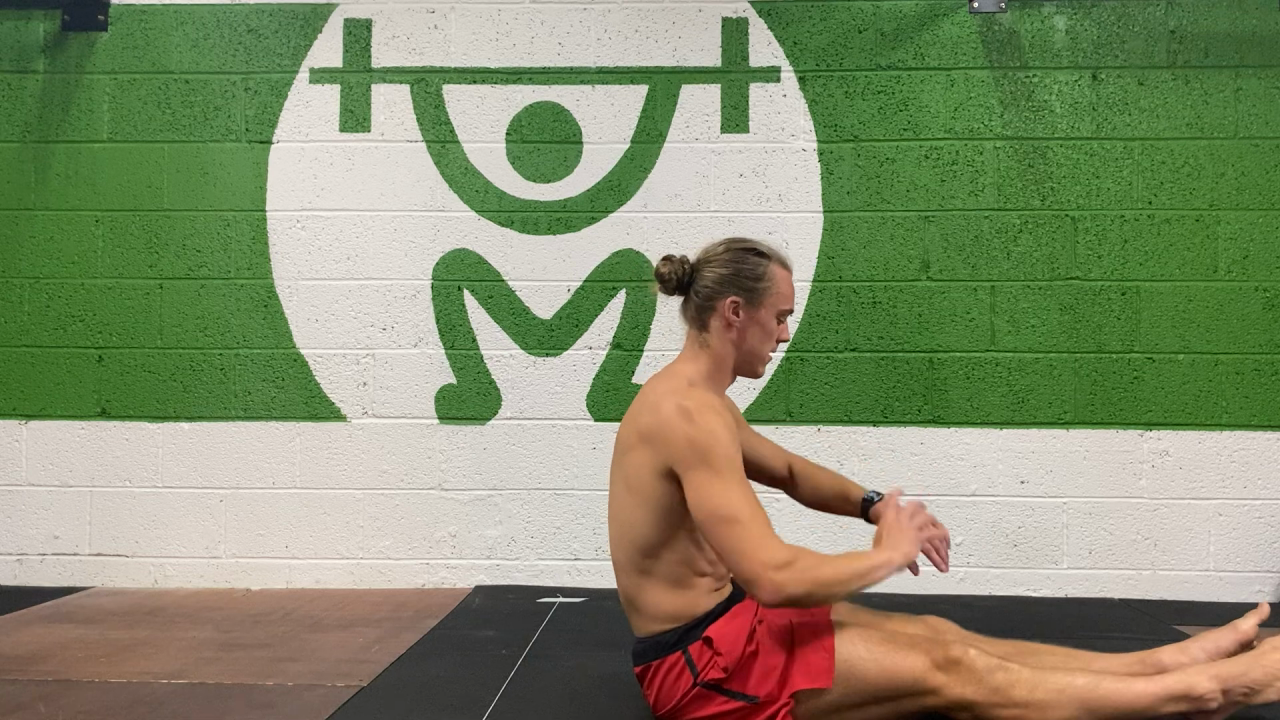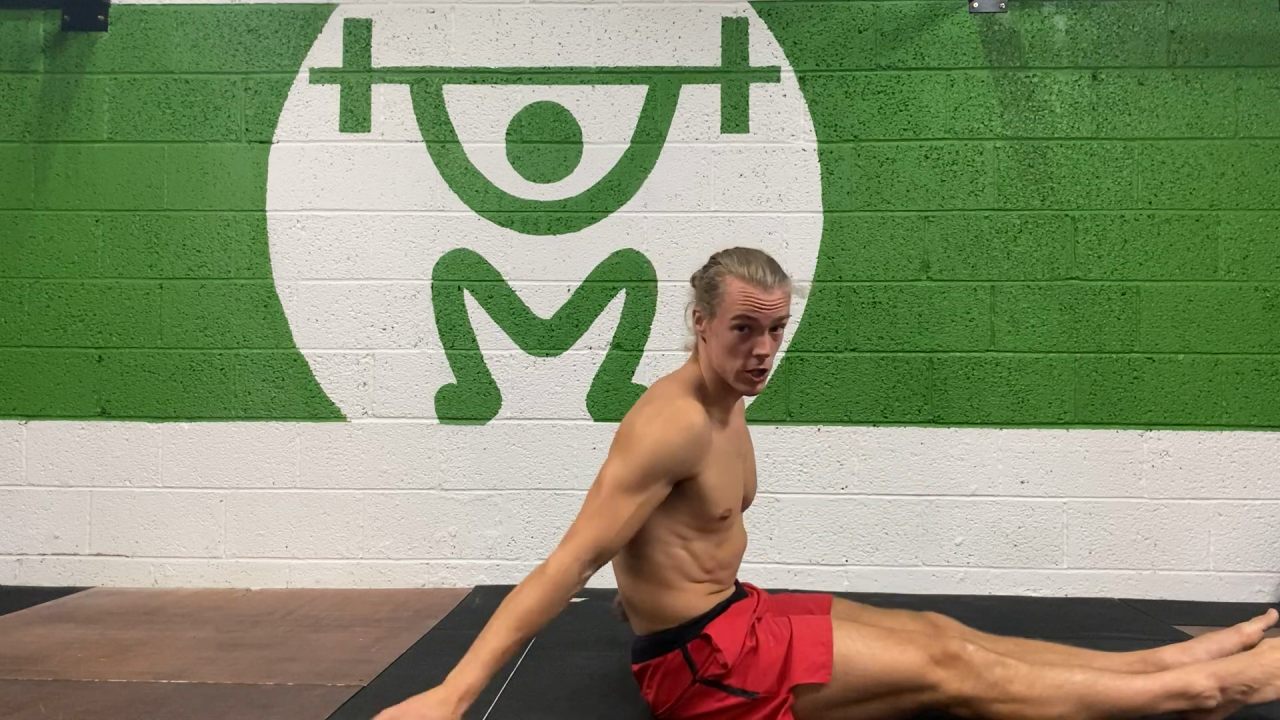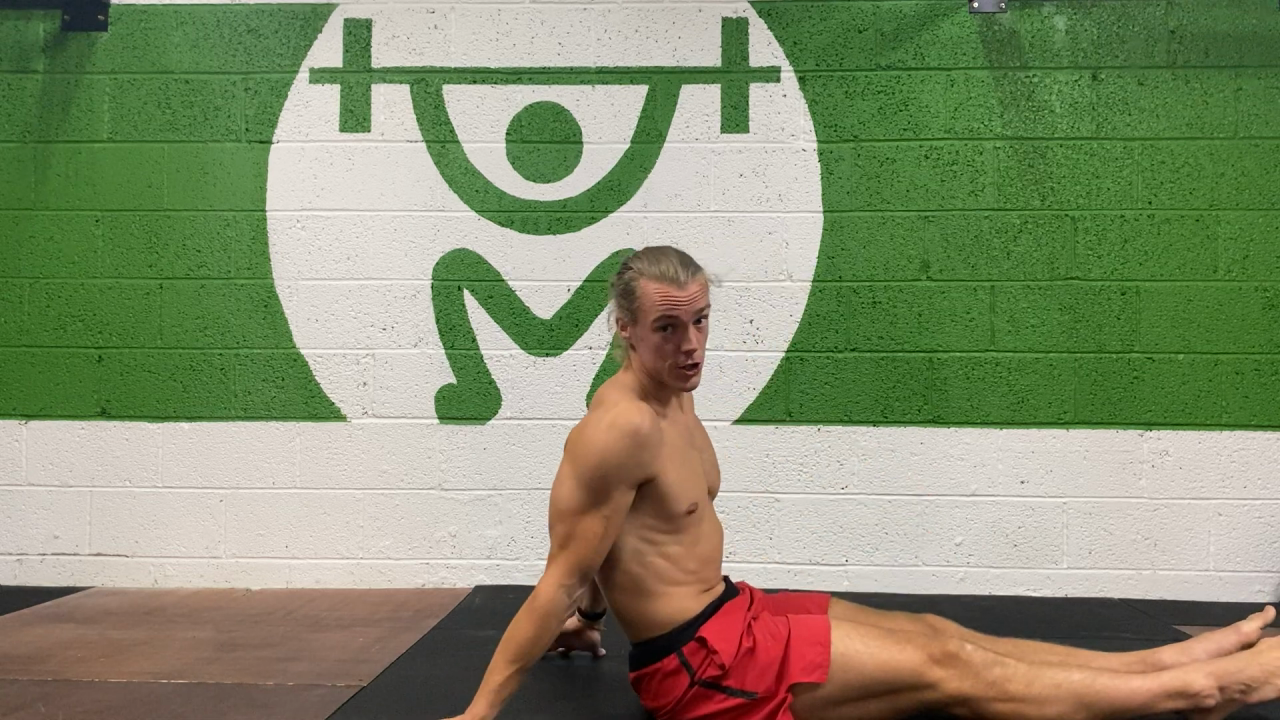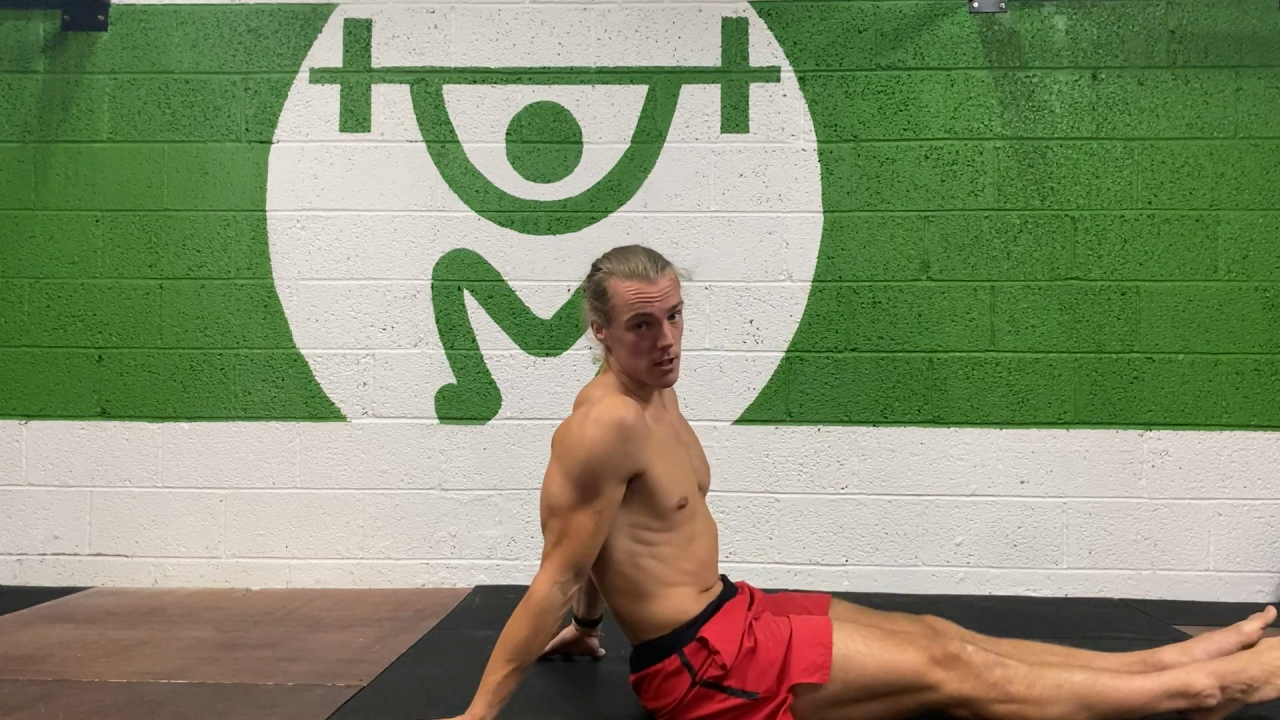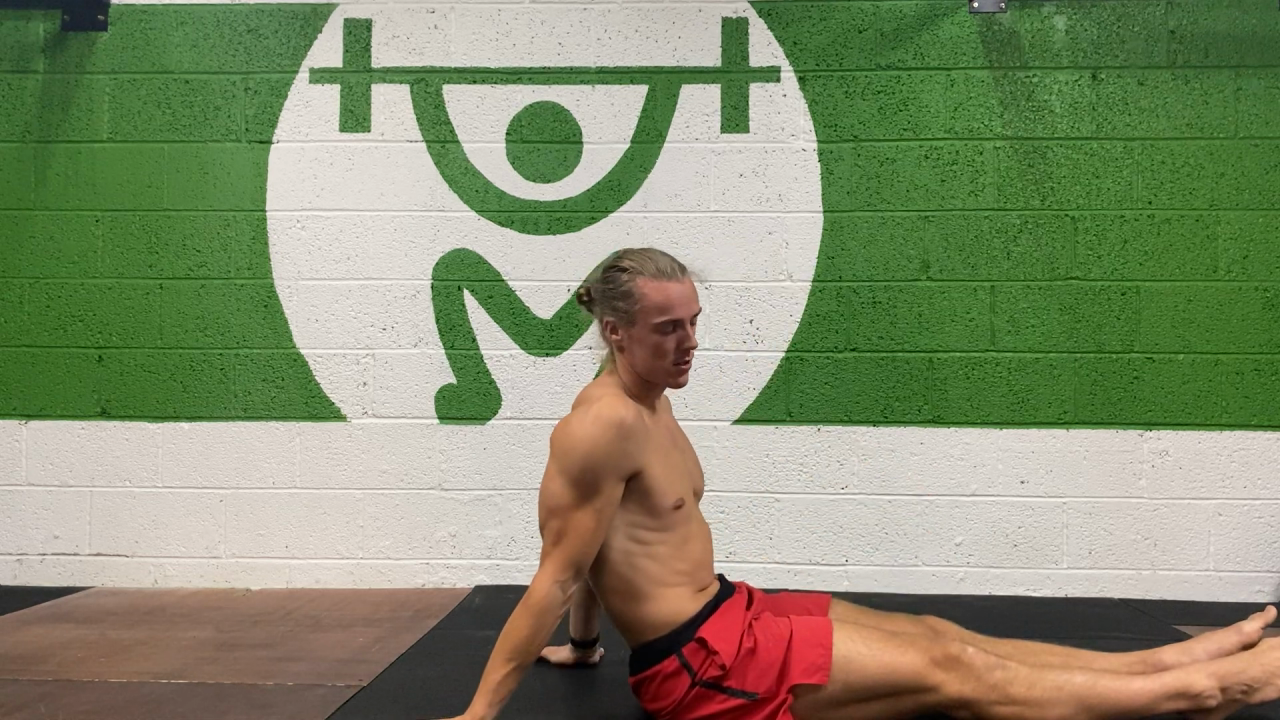
dt=0.5s
person 1, frame 1
left shoulder: (691, 397)
right shoulder: (693, 413)
left elbow: (787, 469)
right elbow: (774, 575)
left wrist: (874, 504)
right wrist: (884, 546)
left hip: (719, 627)
right hip: (699, 661)
left knee: (943, 639)
left ankle: (1168, 663)
person 1, frame 2
left shoulder: (727, 400)
right shoulder: (675, 423)
right elbow: (567, 563)
left wrist: (647, 576)
left hip: (732, 614)
left knee: (934, 630)
person 1, frame 3
left shoulder: (669, 397)
right shoulder: (620, 427)
right elbow: (561, 580)
left wrist: (593, 616)
left hip: (728, 616)
left knee: (935, 634)
person 1, frame 4
left shoulder: (654, 392)
right shoulder: (606, 424)
right elbow: (557, 578)
left wrist: (588, 628)
left hip: (731, 617)
left knee: (936, 636)
person 1, frame 5
left shoulder: (649, 400)
right shoulder: (602, 426)
left elbow: (603, 547)
right elbow: (556, 576)
left wrist: (585, 642)
left hip: (728, 616)
left knee: (939, 636)
